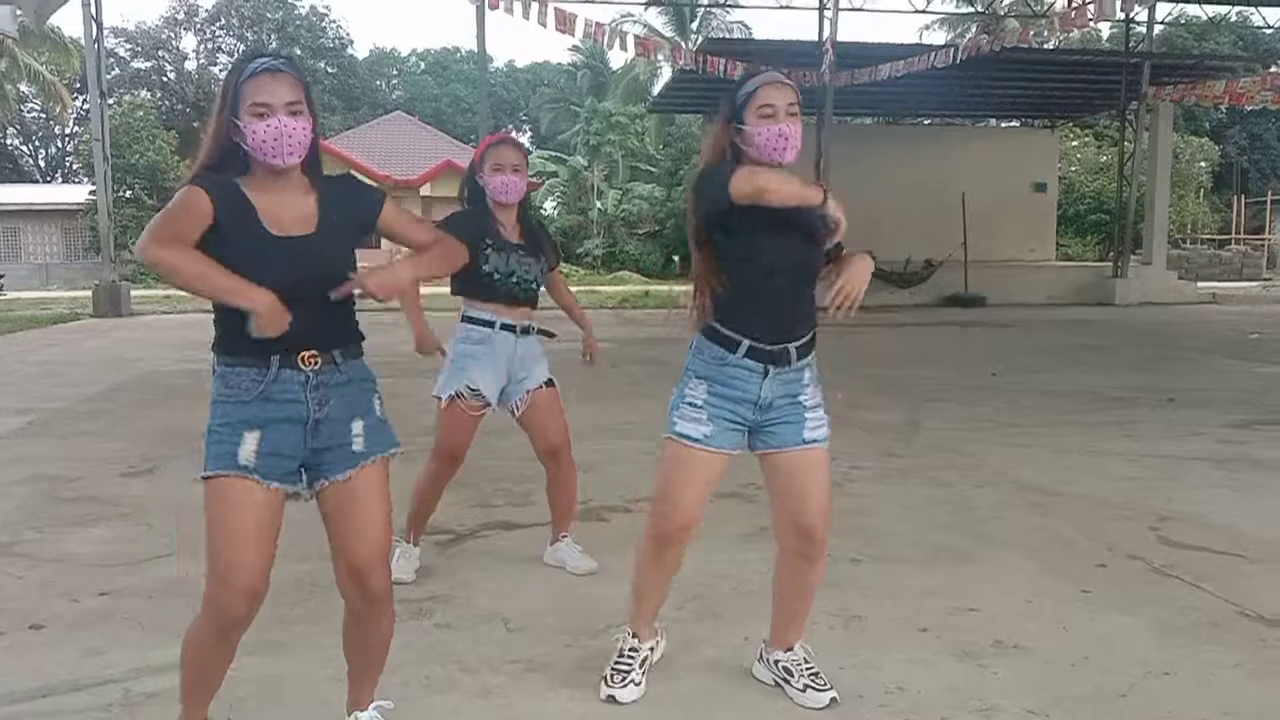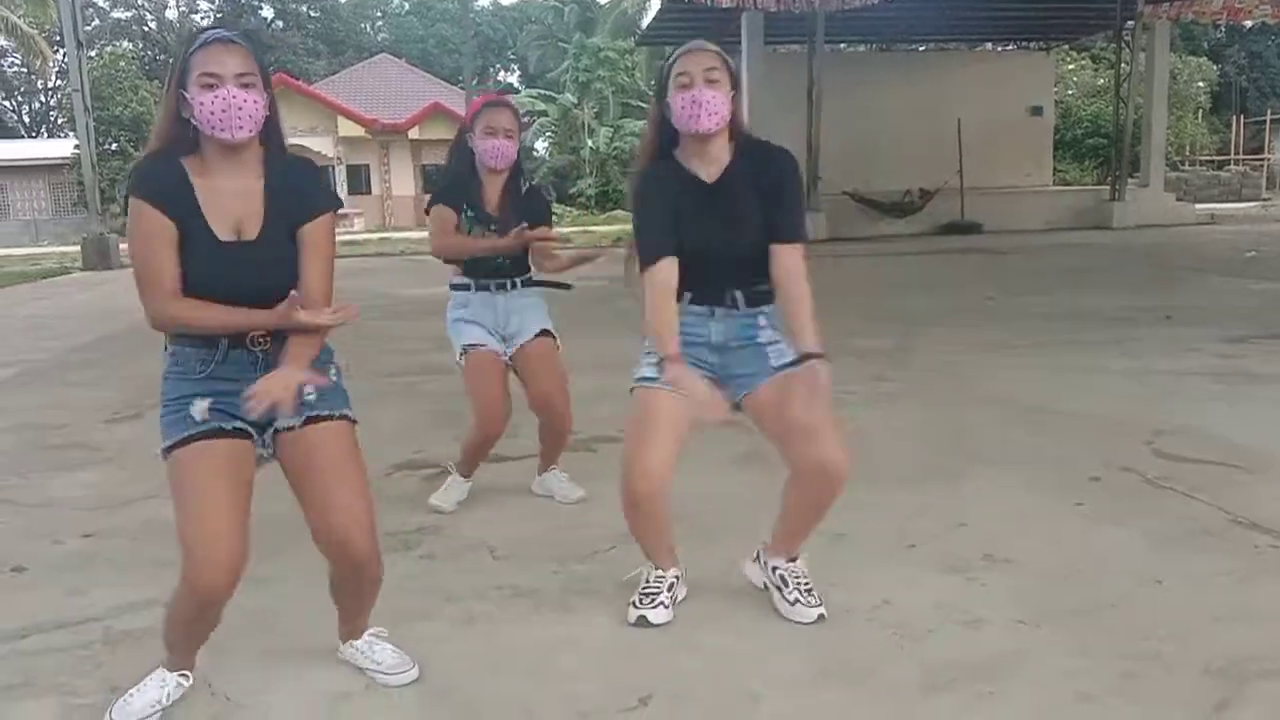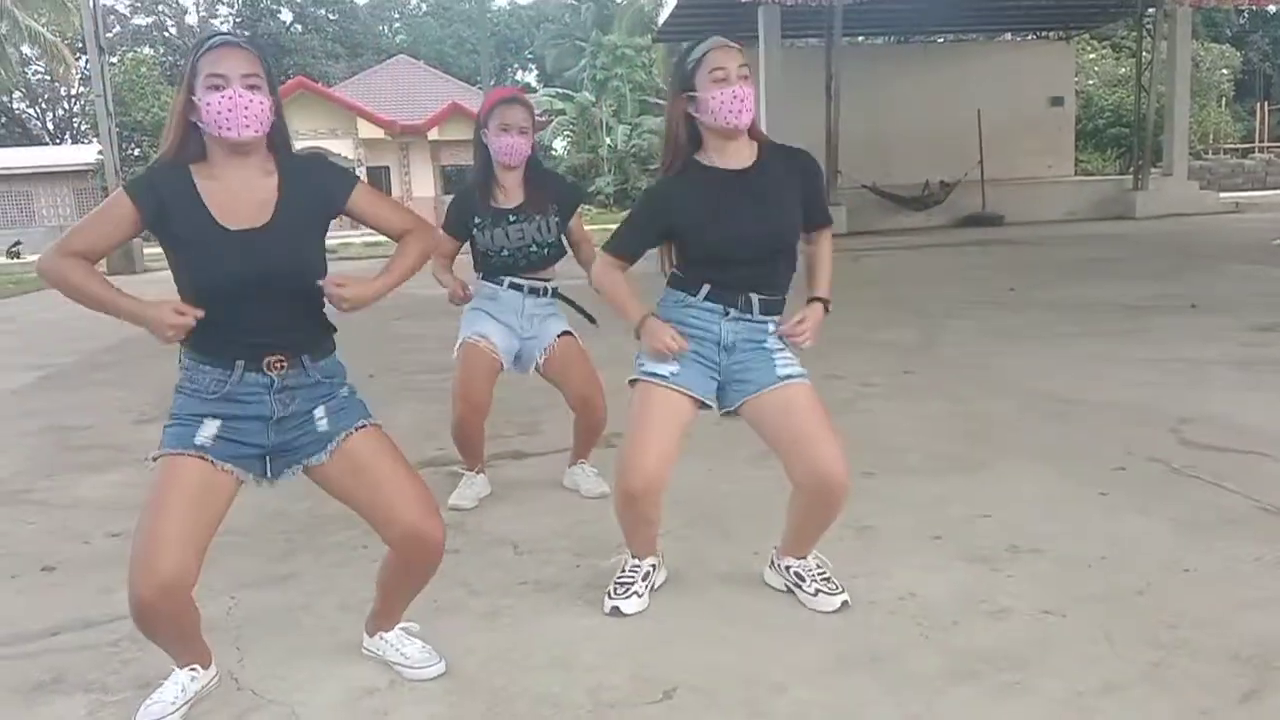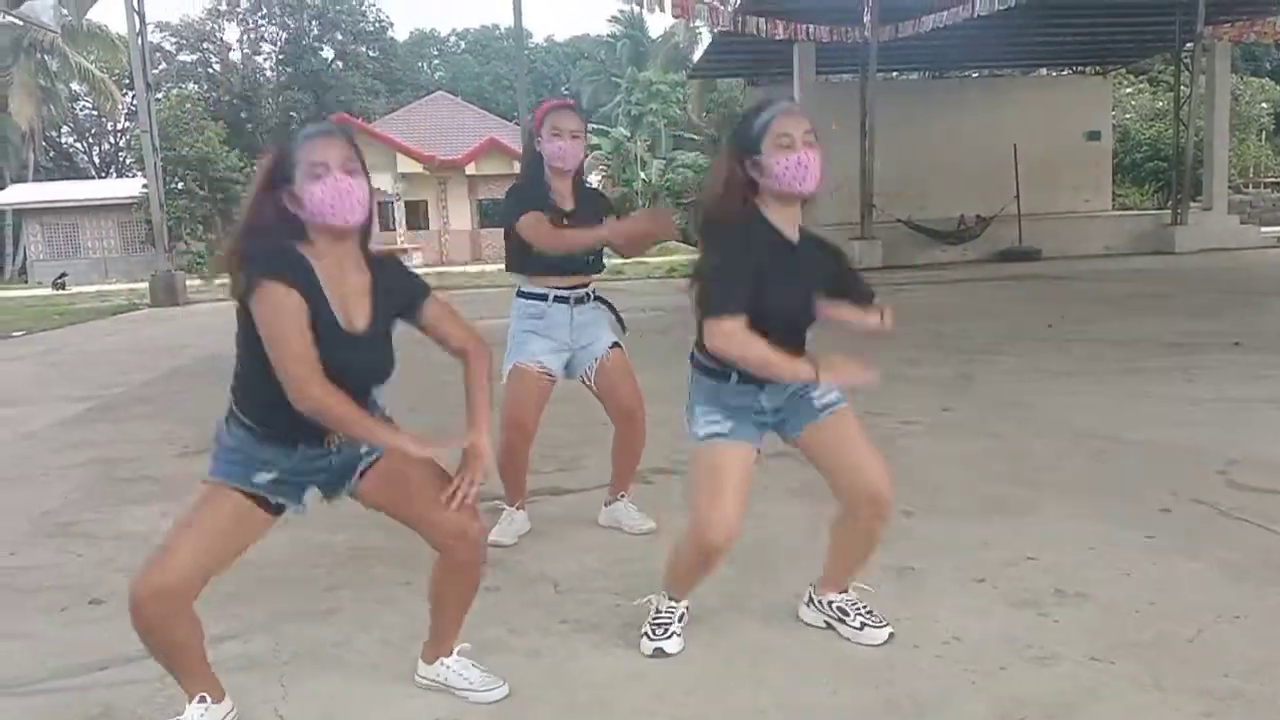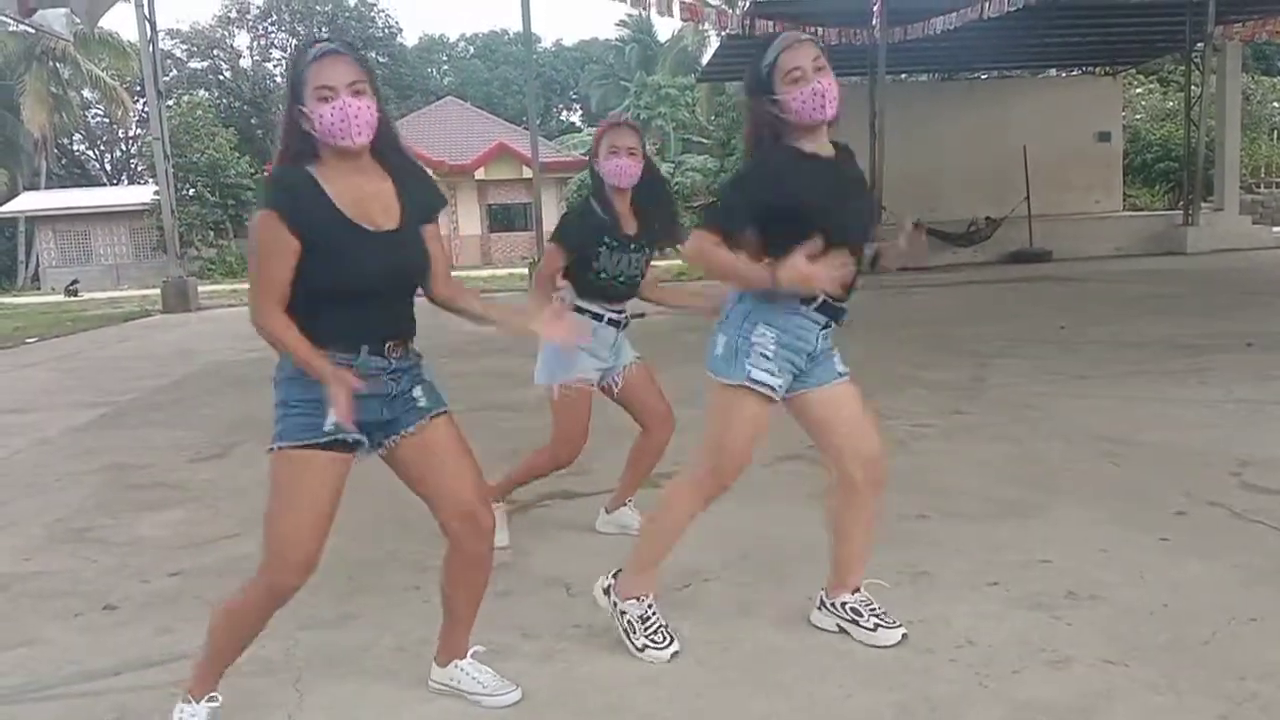
dt=1s
person 1, frame 1
left shoulder: (345, 196)
right shoulder: (214, 193)
left elbow: (446, 249)
right elbow: (156, 247)
right wrist: (256, 297)
left hip: (344, 391)
right hip: (253, 397)
left knee: (369, 580)
right knee: (234, 595)
person 1, frame 2
left shoulder: (302, 181)
right shoulder: (157, 182)
left elbow: (315, 309)
right elbow: (163, 307)
left wrist: (289, 369)
right wrist: (273, 319)
left hip: (298, 372)
right hip: (203, 376)
left knee: (353, 544)
right knee: (213, 571)
left ankle: (356, 635)
person 1, frame 3
left shoulder: (314, 178)
right shoulder: (163, 189)
left elbow: (421, 233)
right elbow: (61, 260)
left wrist: (372, 288)
right wrist: (143, 311)
left hip: (315, 388)
right hip: (216, 399)
left knee: (423, 535)
right knee: (153, 590)
left ankle: (383, 629)
right ankle: (194, 665)
person 1, frame 4
left shoulder: (389, 276)
right shoulder: (276, 269)
left elbow: (474, 349)
right elbow: (306, 391)
left wrist: (481, 437)
right wrist: (406, 444)
left hip: (351, 437)
right hip: (263, 451)
left knee: (465, 530)
right knee: (155, 593)
left ankle: (439, 658)
person 1, frame 5
left shoulder: (410, 184)
right shoulder: (289, 195)
left elbow: (440, 287)
right elbow: (268, 312)
left wrist: (523, 319)
right wrist: (327, 375)
left hip: (401, 375)
right hip: (319, 384)
left knee: (473, 522)
right knee: (286, 569)
left ankle: (453, 661)
person 2, frame 1
left shoulder: (804, 212)
right shoulder: (718, 184)
left elbow: (841, 260)
right elbow: (760, 184)
left wrist: (859, 260)
right wrist: (827, 202)
left hip: (793, 380)
right hip: (722, 373)
left knee: (808, 531)
right knee: (670, 525)
left ankle: (781, 653)
right ankle: (641, 637)
person 2, frame 2
left shoulder: (773, 165)
right shoulder: (657, 185)
left elbow: (789, 265)
right elbow: (660, 283)
left wrist: (809, 361)
right wrist: (674, 369)
left hip: (754, 330)
right hip: (682, 335)
left knee: (828, 461)
right knee: (642, 480)
left ankle: (777, 560)
right ankle: (663, 573)
person 2, frame 3
left shoulder: (795, 168)
right shoulder: (674, 191)
left elbow: (819, 234)
right elbow: (606, 268)
left wrist: (818, 302)
right wrist: (643, 320)
left hip: (763, 339)
right hip: (688, 335)
left knee: (829, 477)
right knee: (638, 480)
left ankle: (792, 560)
right ankle: (642, 561)
person 2, frame 4
left shoulder: (818, 251)
right shoulder: (733, 233)
left elbow: (880, 318)
right elbow: (724, 338)
left wrist: (851, 313)
right wrist: (818, 371)
left hip: (794, 383)
right hip: (725, 392)
left knee: (873, 491)
right knee: (715, 529)
left ankle: (831, 595)
right ankle: (670, 602)
person 2, frame 5
left shoulder: (843, 161)
right shoulder: (772, 162)
right elbow: (698, 247)
left wrist: (842, 266)
right wrist: (773, 275)
left hip: (817, 333)
right hip: (766, 326)
left knee: (864, 463)
right knee: (715, 472)
left ankle: (841, 597)
right ankle: (629, 589)
person 3, frame 1
left shoulder: (537, 234)
right shoulder: (464, 224)
left elbow: (557, 284)
left wrist: (586, 326)
right wrist: (418, 324)
left hip: (527, 346)
right hip: (479, 342)
left knee: (557, 449)
right knee: (446, 456)
left ankle: (561, 542)
right ankle: (409, 544)
person 3, frame 2
left shoulder: (532, 199)
right shoulder: (452, 187)
left elbow: (545, 262)
right elbow: (441, 243)
left wrist: (579, 257)
right wrist: (510, 242)
left hip: (522, 302)
right hip: (473, 306)
left knee: (554, 403)
right knee: (492, 416)
left ankle: (549, 472)
right ankle: (460, 475)
person 3, frame 3
left shoulder: (553, 189)
right shoulder: (469, 200)
left elbow: (581, 243)
right elbow: (440, 257)
left wrist: (599, 267)
right wrist: (450, 281)
left hip: (544, 308)
right hip: (490, 306)
left knee: (591, 401)
right knee: (467, 409)
left ankle: (579, 465)
right ankle: (474, 474)
person 3, frame 4
left shoulder: (594, 199)
right shoulder: (522, 195)
left elbow: (630, 247)
right elbow: (549, 240)
left wrist: (648, 228)
right wrist: (617, 229)
left hip: (588, 314)
right hip: (538, 316)
left knee: (631, 411)
right knee: (516, 426)
left ankle: (617, 502)
right ankle: (515, 509)
person 3, frame 5
left shoulder: (647, 218)
right shoulder: (583, 215)
left elbow: (644, 286)
right elbow: (545, 276)
left wrist: (704, 301)
left hip: (615, 335)
right hip: (577, 335)
left knee: (660, 420)
right knee: (566, 447)
left ankle: (616, 509)
right ankle: (494, 498)
